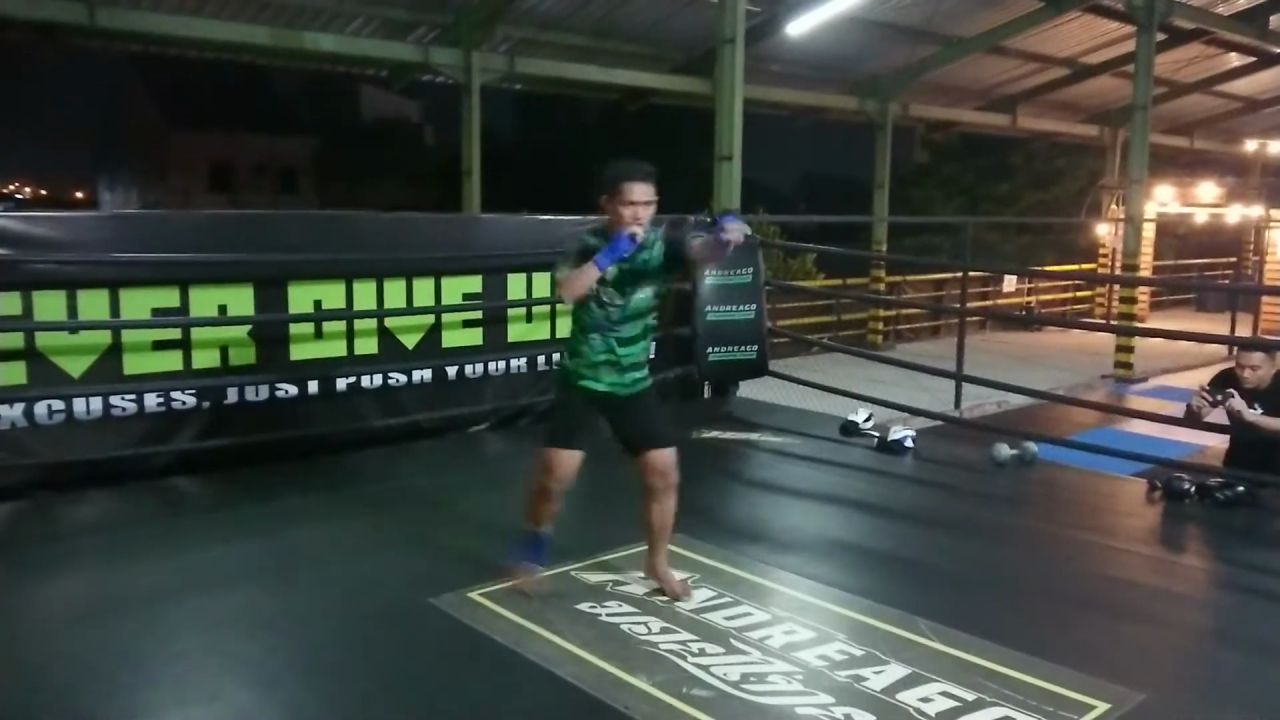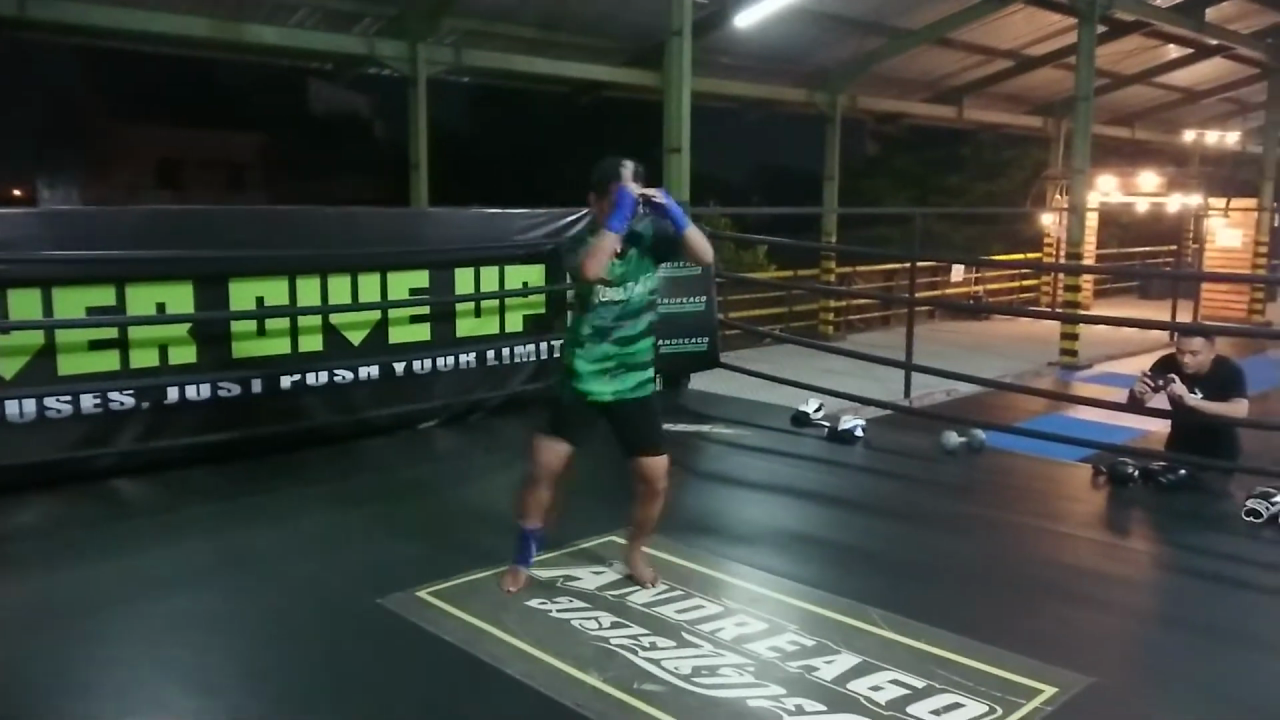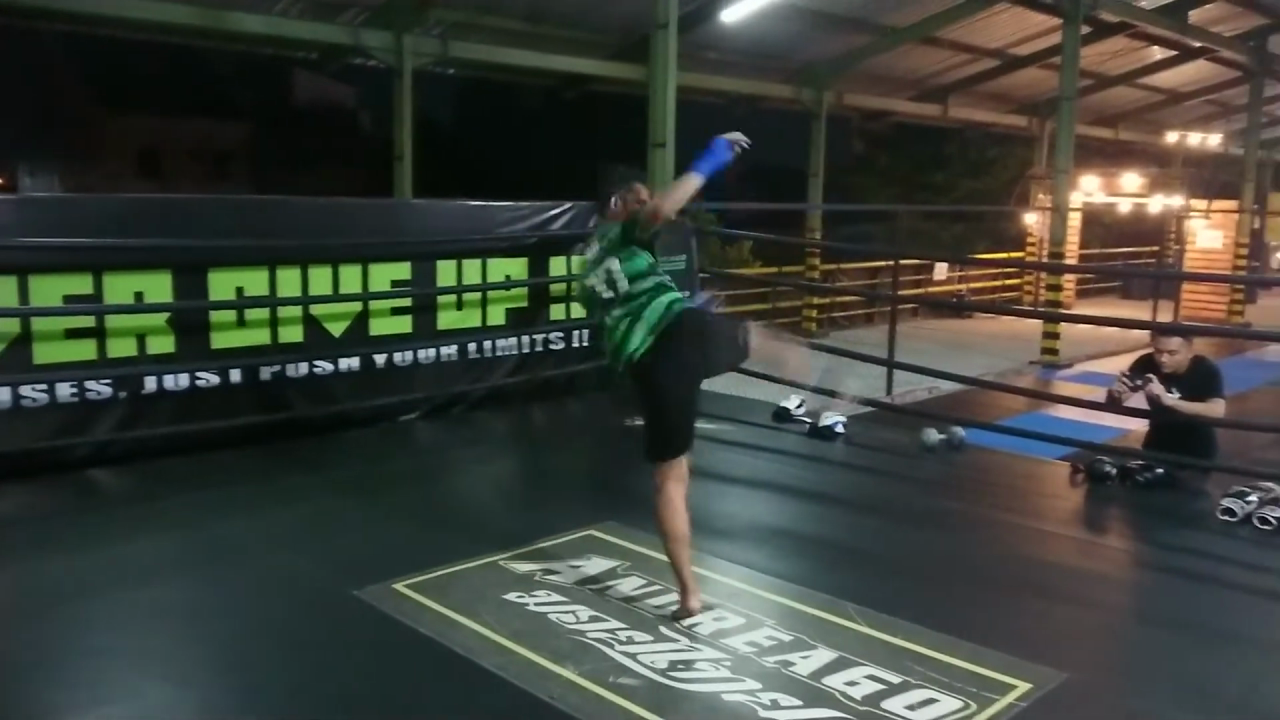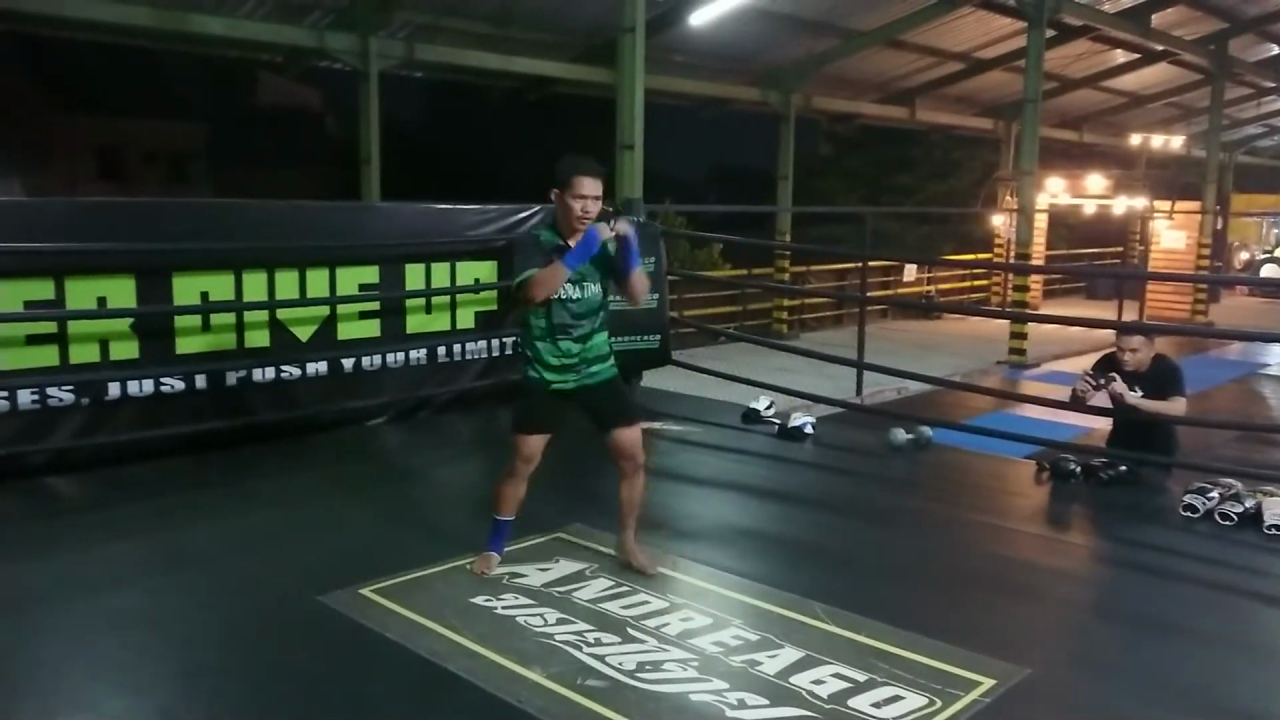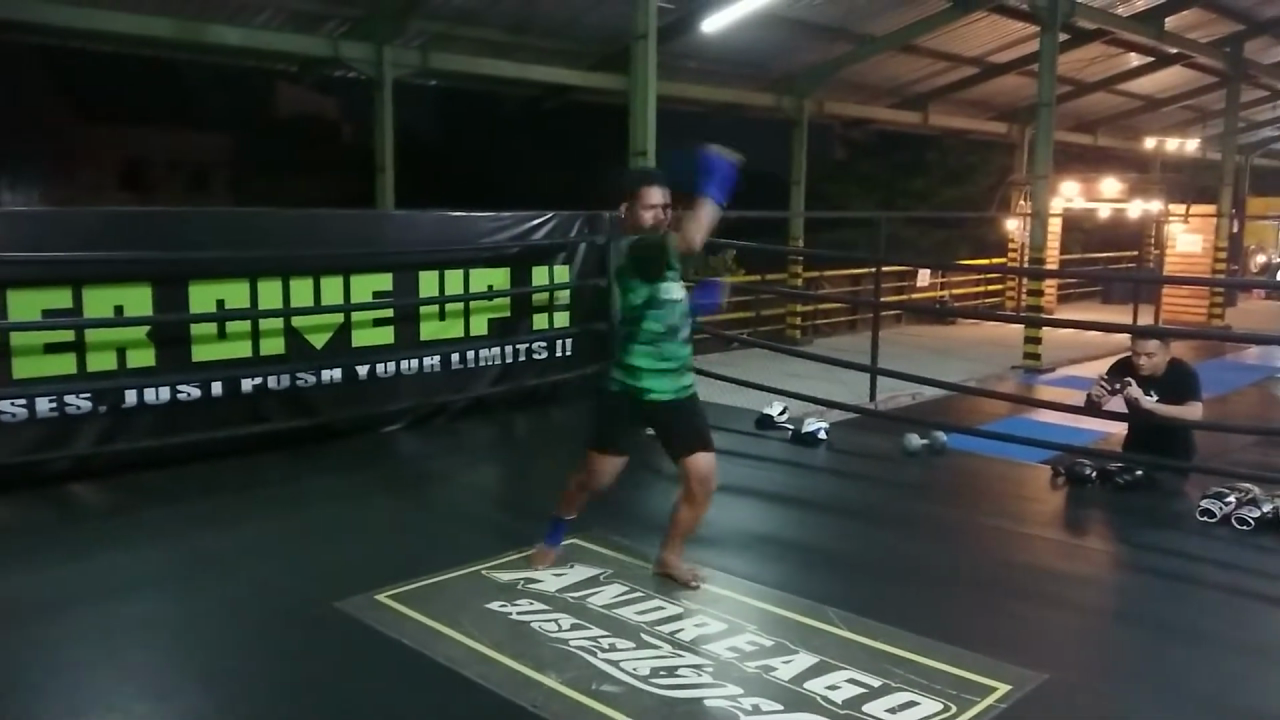
dt=1s
person 1, frame 1
left shoulder: (659, 245)
right shoulder: (586, 247)
left elbow: (699, 253)
right elbow: (564, 292)
left wrist: (723, 233)
right wrist: (611, 252)
left hip: (633, 382)
right hip: (582, 379)
left knee: (663, 476)
right knee: (555, 476)
left ankle: (657, 563)
right ankle: (531, 548)
person 1, frame 2
left shoulder: (650, 233)
right shoulder: (582, 240)
left elbow: (704, 253)
right elbow: (590, 269)
left wrist: (671, 210)
right wrist: (619, 206)
left hip: (634, 384)
right hip: (582, 380)
left knee: (654, 481)
right knee: (546, 468)
left ankle: (634, 554)
right ankle: (524, 556)
person 1, frame 3
left shoulder: (593, 259)
right shoulder: (630, 236)
right elbow: (662, 208)
right wrist: (711, 158)
left hip: (651, 368)
right hip: (696, 332)
left knee: (670, 480)
right knee: (754, 338)
left ankle: (689, 592)
person 1, frame 4
left shoulder: (608, 241)
right shoulder: (536, 242)
left elbow: (639, 296)
right elbow: (534, 292)
left wrist: (631, 249)
right wrist: (580, 248)
left hip: (599, 373)
right hip: (546, 375)
left knee: (632, 456)
right knee: (522, 462)
left ankle: (627, 541)
right ankle: (496, 543)
person 1, frame 5
left shoulder: (662, 257)
right shoulder: (638, 249)
right elbow: (690, 241)
left wrist: (697, 299)
right wrist: (713, 181)
left hip: (677, 388)
right hip: (634, 386)
left knee: (702, 479)
right knee: (598, 477)
left ankle: (670, 557)
right ankle: (555, 536)
